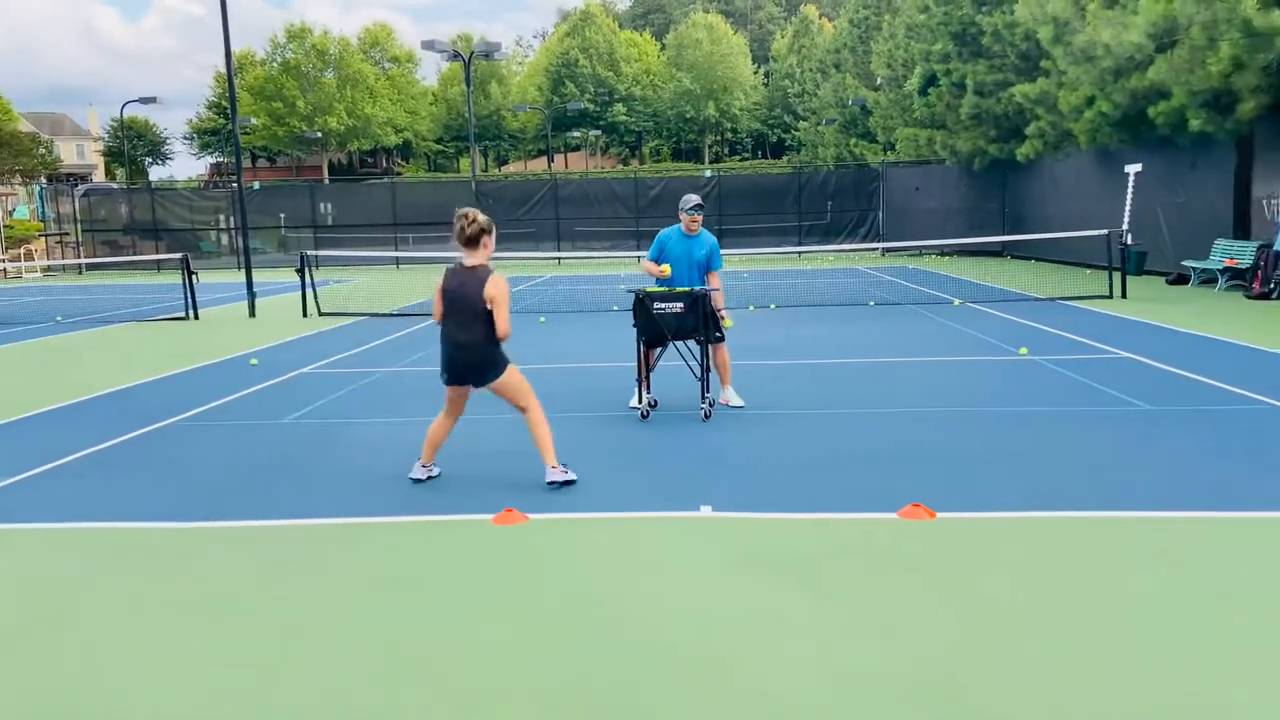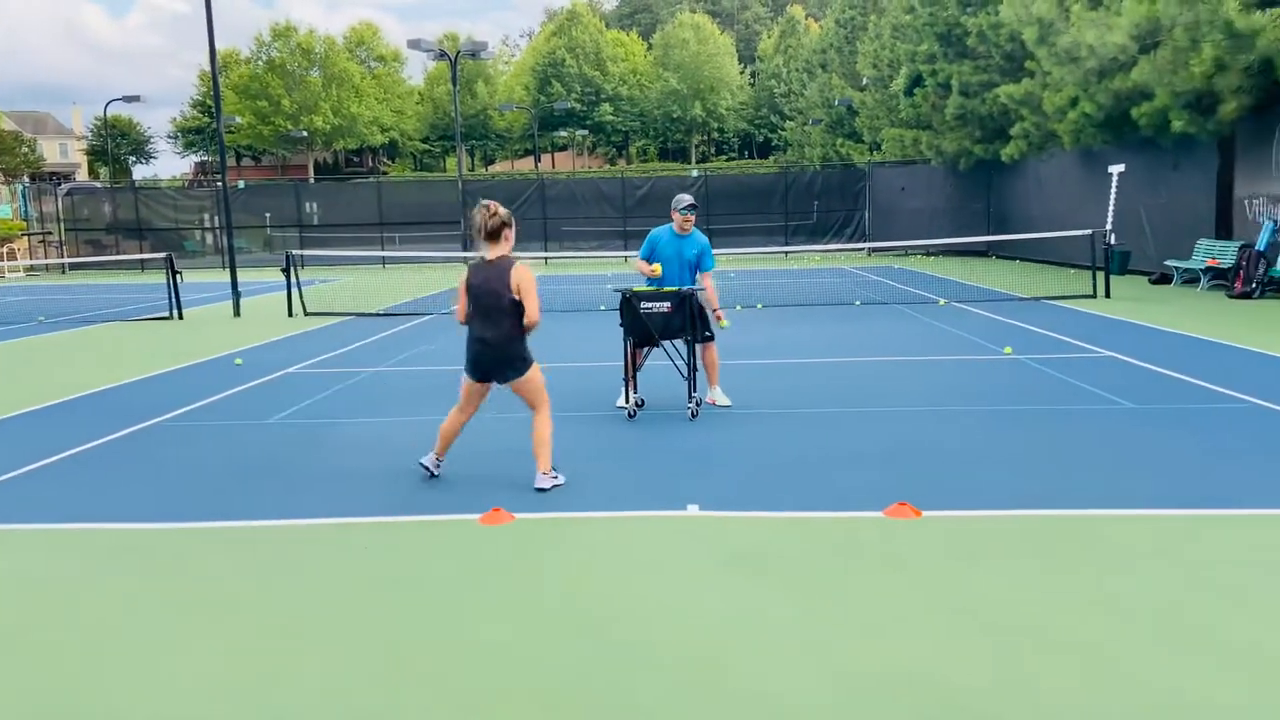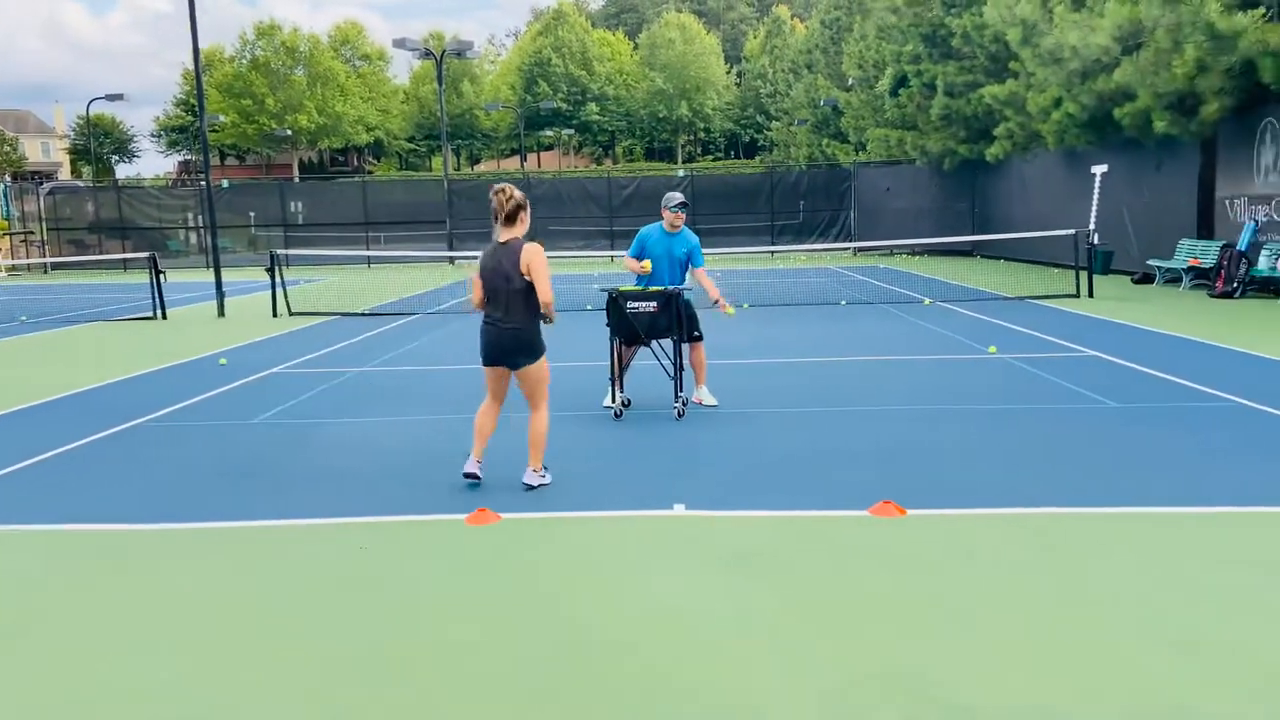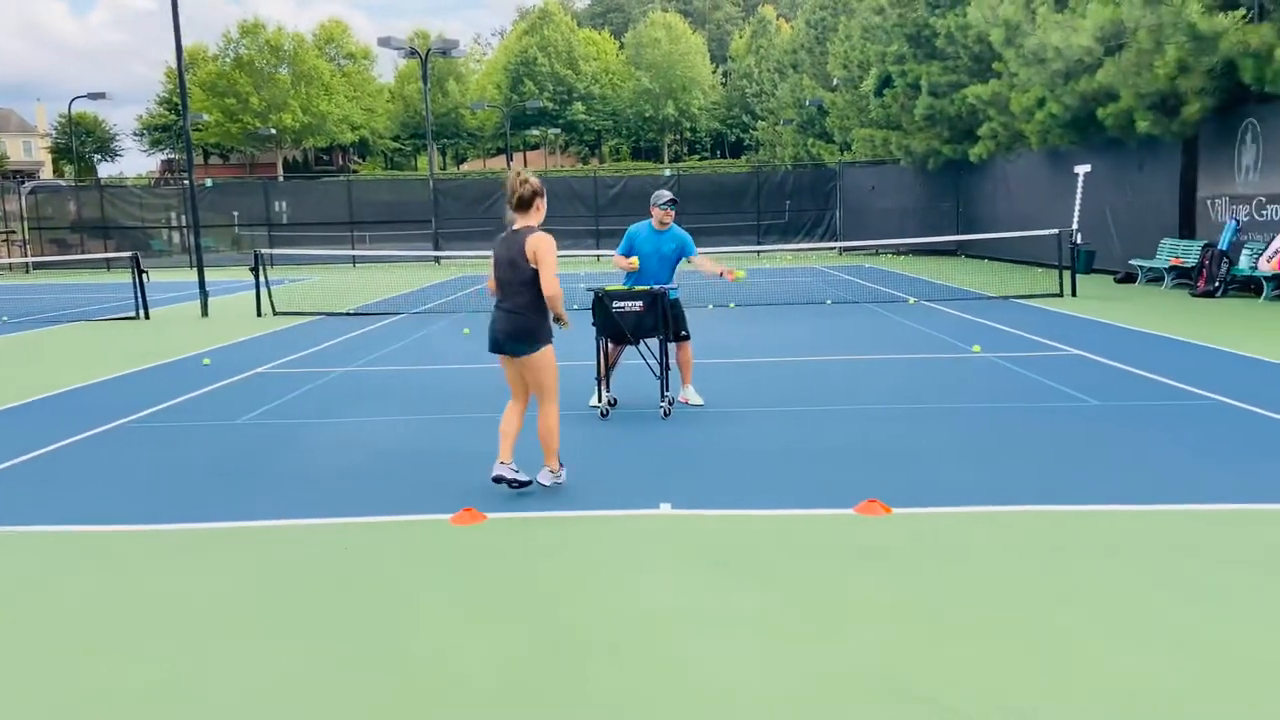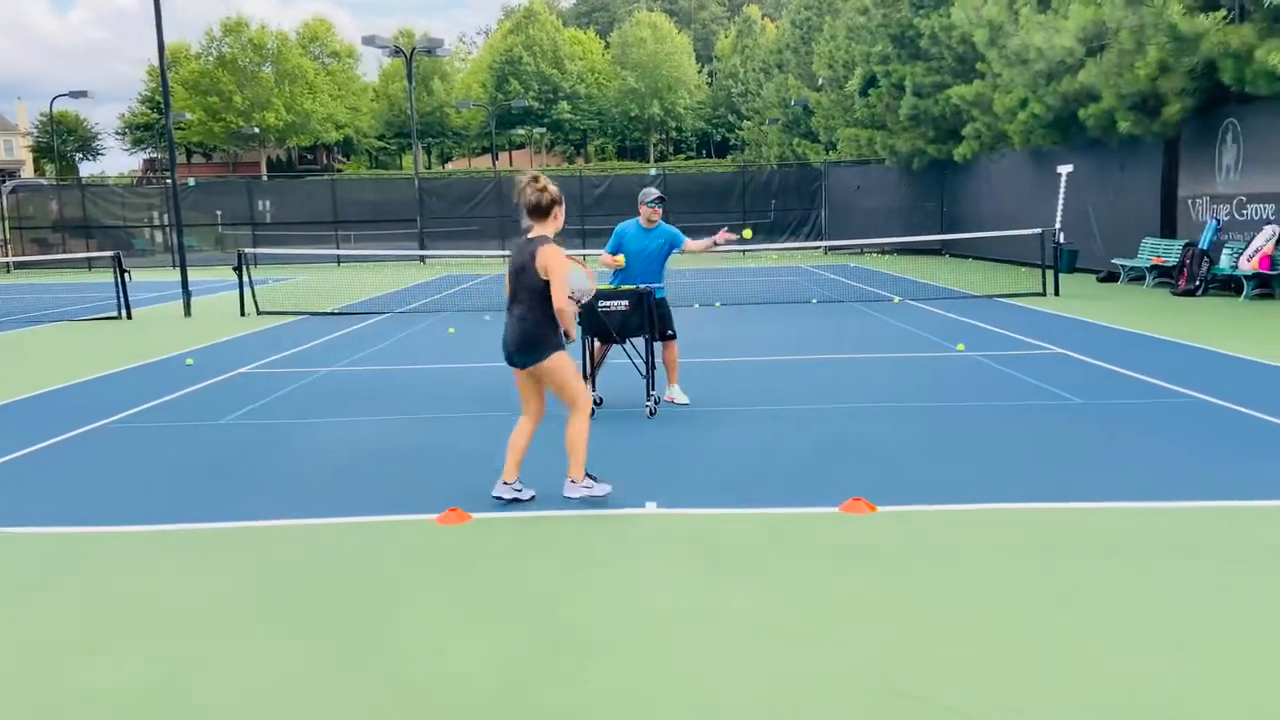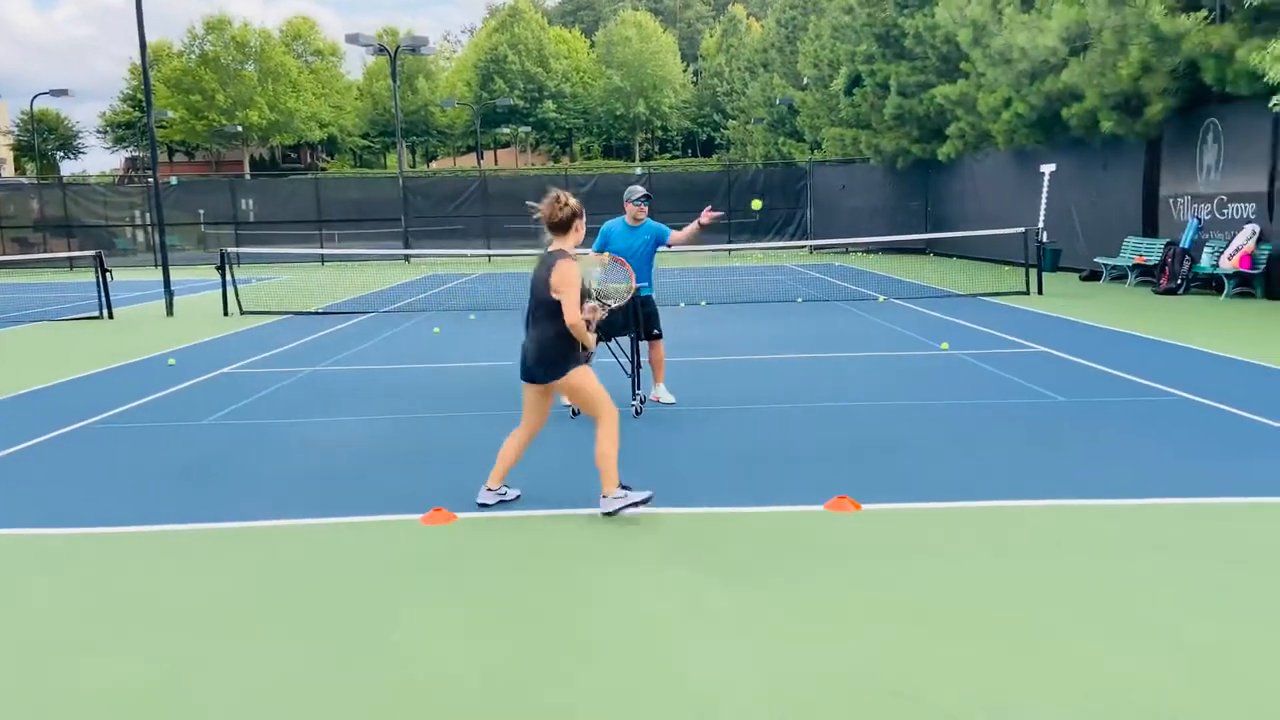
dt=0.1s
person 1, frame 1
left shoulder: (448, 276)
right shoulder: (494, 281)
left elbow: (439, 318)
right elbow: (503, 332)
left hip: (453, 360)
right hip: (488, 361)
left knee: (451, 414)
right knee: (531, 406)
left ankle: (423, 467)
right ankle: (553, 469)
person 1, frame 2
left shoulder: (471, 272)
right shoulder: (519, 270)
left elbow: (462, 317)
right elbow: (533, 317)
right wrist: (525, 328)
left hip: (477, 354)
right hip: (510, 355)
left knee: (465, 409)
right knee: (541, 408)
left ankle: (434, 459)
right ankle: (545, 473)
person 1, frame 3
left shoulder: (488, 254)
right shoulder: (531, 251)
left elbow: (476, 300)
right elbow: (546, 299)
right wrist: (547, 315)
left hip: (491, 338)
right hip: (524, 341)
left knee: (493, 401)
right knee: (539, 406)
left ankle: (474, 460)
right ankle: (534, 471)
person 1, frame 4
left shoulder: (502, 241)
right shoulder: (541, 240)
right elbow: (551, 291)
right wrist: (560, 313)
left hip: (501, 328)
right hip: (530, 330)
left knee: (518, 400)
right knee: (548, 401)
left ankle: (504, 464)
right ankle: (551, 469)
person 1, frame 5
left shoulder: (520, 248)
right shoulder: (551, 252)
right elbow: (558, 304)
right wrist: (568, 326)
left hip: (515, 339)
right hip: (538, 341)
left knee: (532, 414)
right knee: (581, 406)
left ankle: (507, 484)
right ankle: (576, 481)
person 1, frame 6
left shoulder: (545, 260)
right shoulder: (567, 267)
right elbow: (572, 321)
left wrist: (585, 312)
right wrist: (589, 340)
left hip: (533, 354)
right hip: (558, 356)
left knee: (529, 426)
right knee: (608, 417)
left ankle: (491, 489)
right ankle: (611, 494)
person 2, frame 1
left shoulder: (710, 241)
right shoulder: (665, 236)
left elbow: (713, 277)
right elbow: (647, 263)
left wrist: (720, 308)
right wrist: (657, 271)
left knee: (718, 342)
right knee: (649, 345)
left ankle: (727, 391)
right ankle: (642, 391)
person 2, frame 2
left shoulder: (701, 241)
right shoulder: (656, 235)
left elbow: (706, 277)
right elbow: (640, 262)
left wrist: (715, 308)
right wrist: (648, 271)
left knee: (708, 341)
right knee: (638, 344)
left ankle: (714, 391)
right ankle: (629, 391)
person 2, frame 3
left shoulder: (691, 239)
right shoulder: (646, 234)
left elbow: (700, 272)
right elbow: (628, 260)
left wrist: (716, 297)
right wrist: (637, 267)
left knee: (696, 340)
right knee: (628, 345)
left ankle: (701, 390)
right ankle: (615, 389)
person 2, frame 4
left shoulder: (680, 236)
right shoulder: (635, 231)
left elbow: (698, 259)
right elbow: (617, 258)
left wrist: (720, 271)
right wrist: (626, 265)
left hip: (666, 298)
left knee: (683, 340)
right knee: (616, 342)
left ankle: (687, 389)
right ankle: (601, 389)
person 2, frame 5
left shoulder: (668, 232)
right shoulder: (623, 229)
left elbow: (692, 246)
right elbow: (605, 256)
left wrist: (714, 241)
right wrist: (612, 262)
left hip: (654, 297)
left knee: (669, 339)
right knee: (604, 342)
left ankle: (673, 389)
person 2, frame 6
left shoulder: (655, 229)
right shoulder: (609, 228)
left elbow: (679, 237)
right elbow: (594, 255)
left wrist: (698, 223)
left hip: (640, 296)
left knee: (655, 338)
left ankle: (659, 388)
